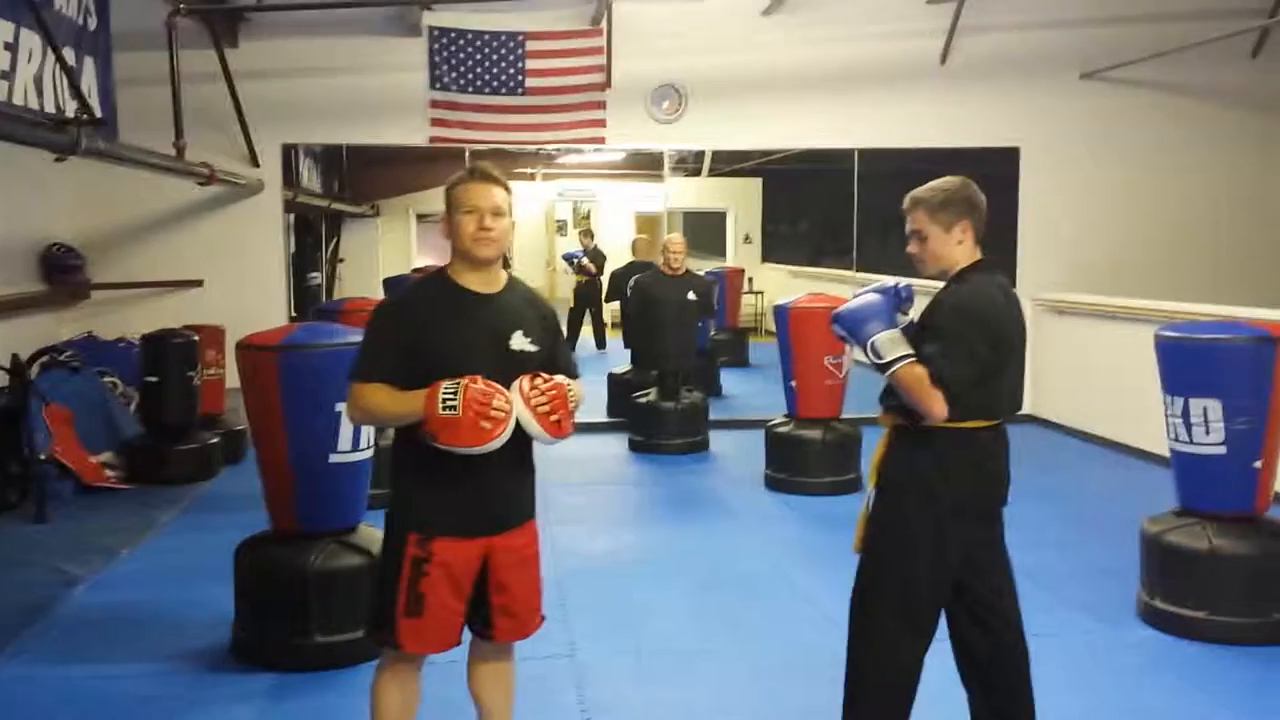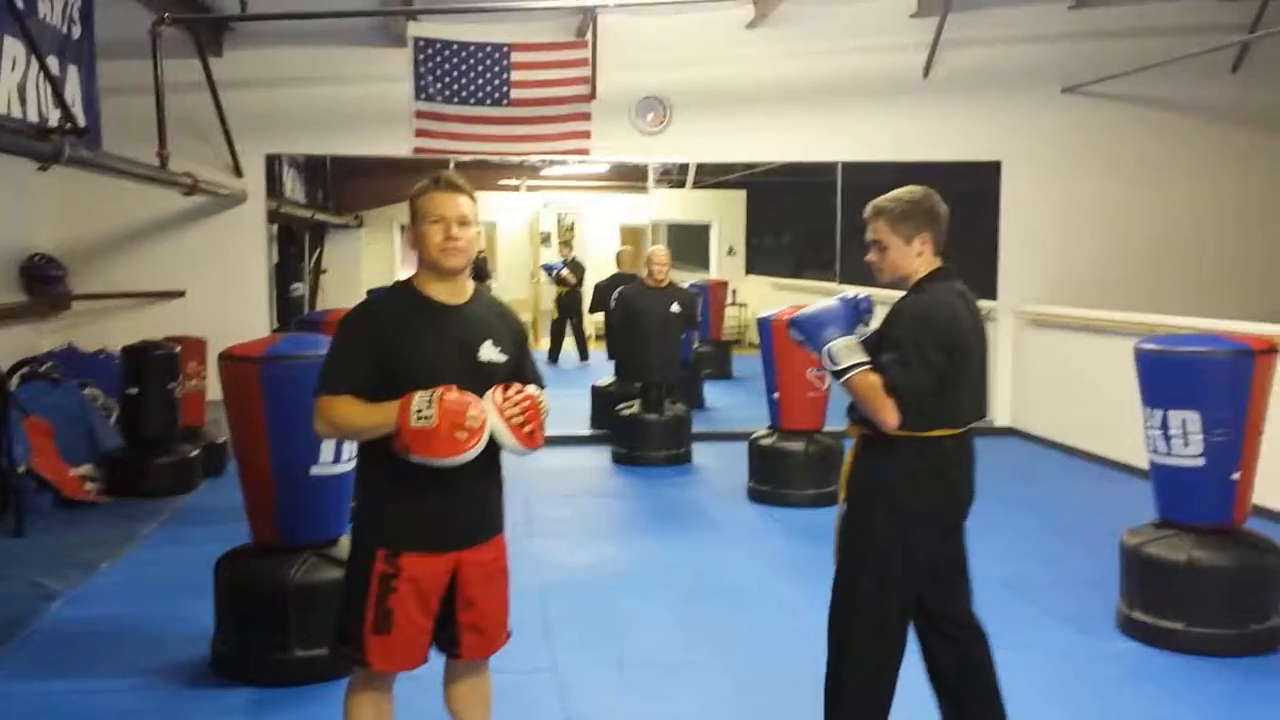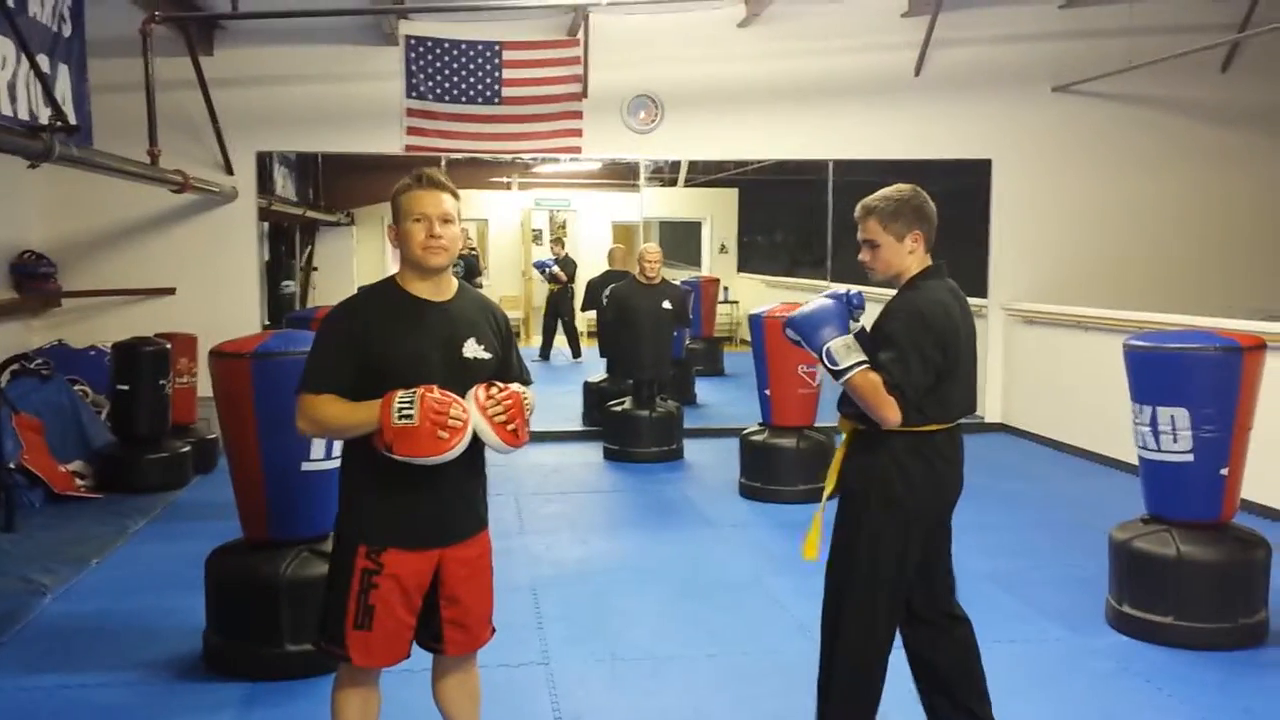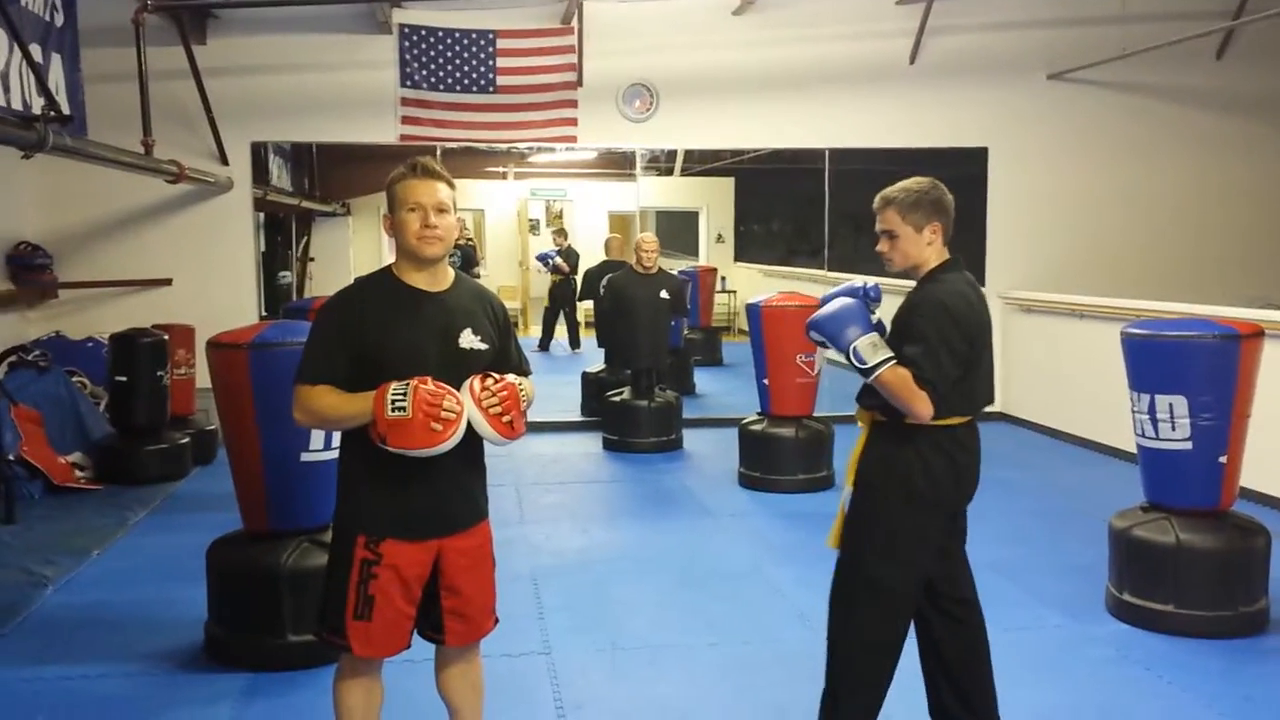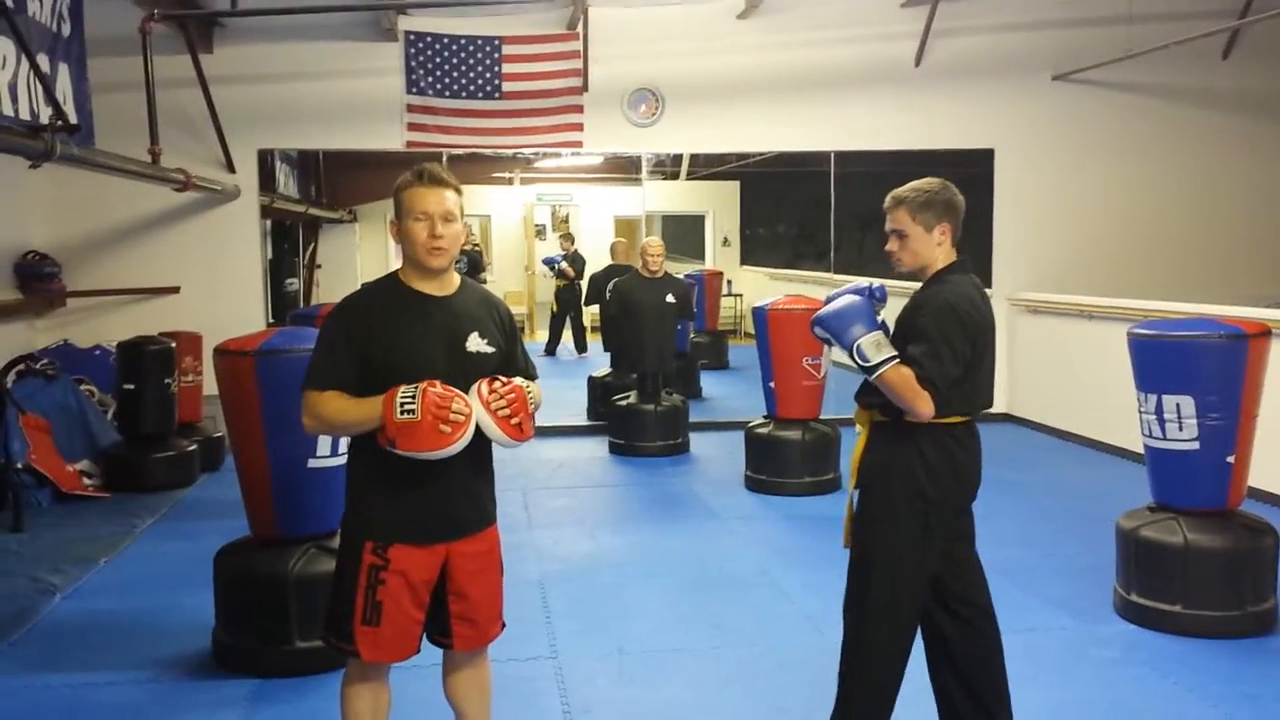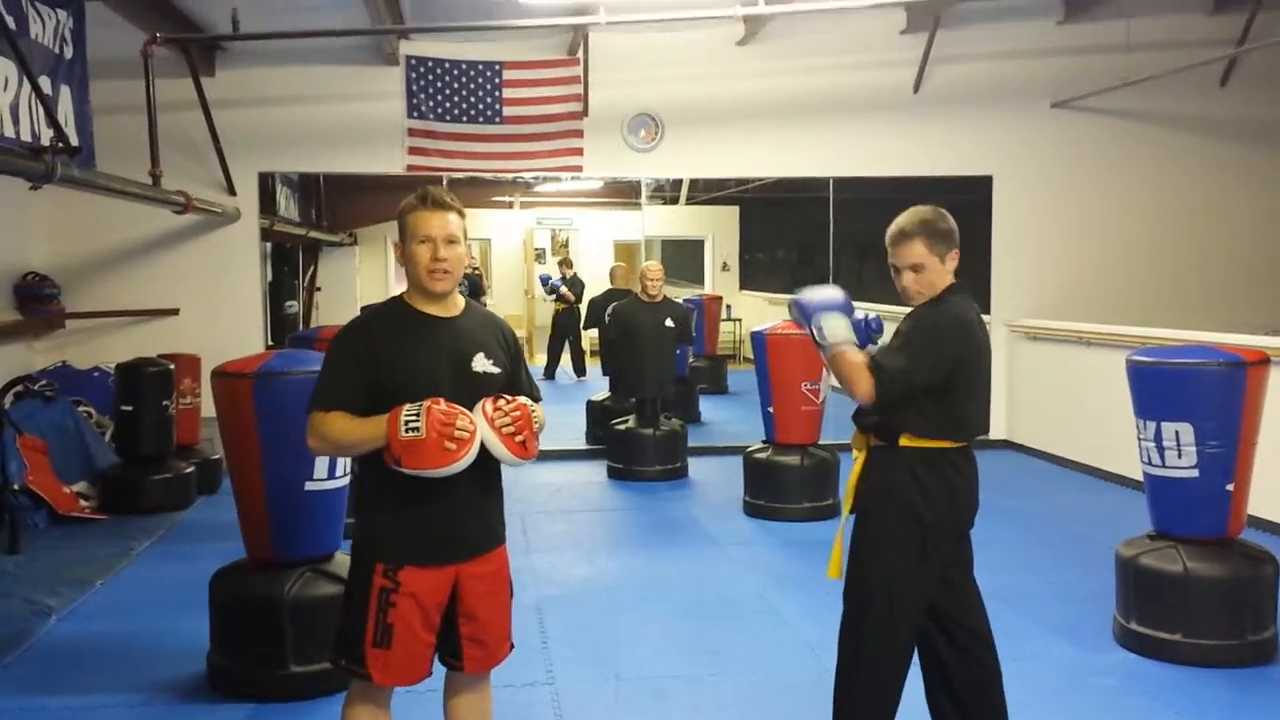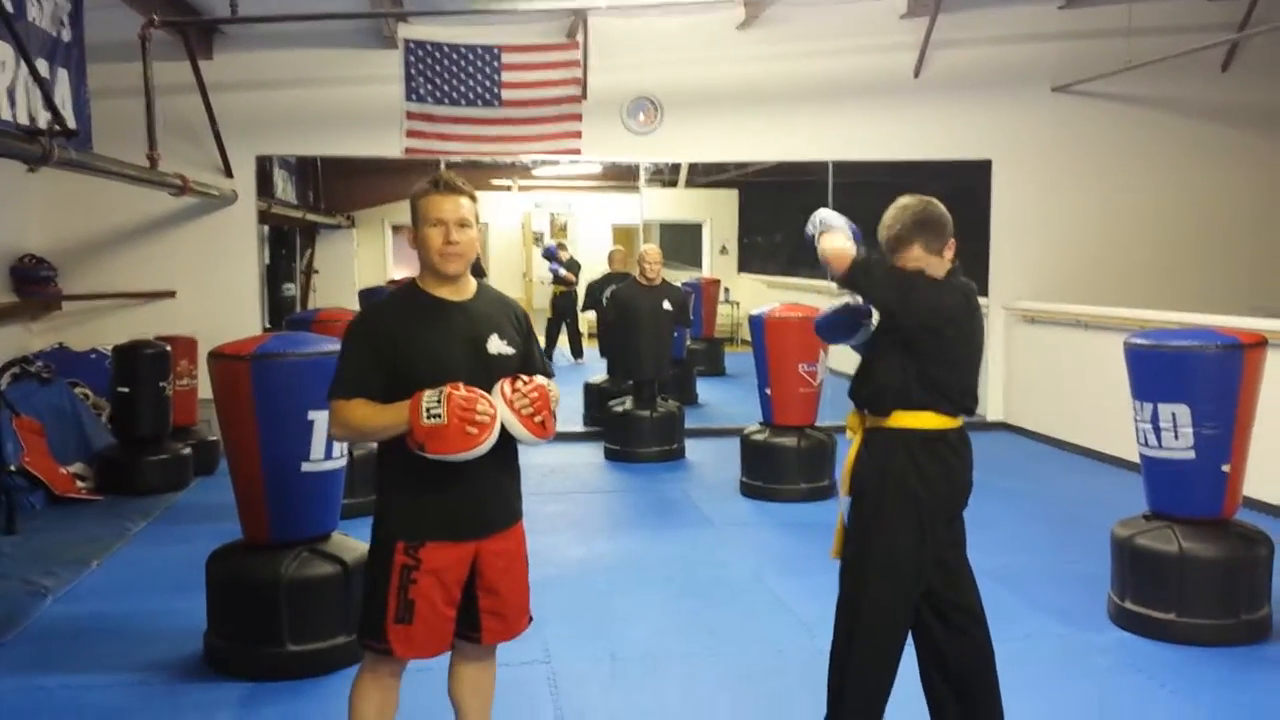
dt=0.3s
person 1, frame 1
left shoulder: (534, 308)
right shoulder: (409, 306)
left elbow: (566, 387)
right elbow: (362, 403)
left wrist: (564, 398)
right wrist: (431, 401)
left hip: (510, 511)
right hip: (430, 515)
left knee: (498, 638)
right knee: (406, 647)
person 1, frame 2
left shoulder: (500, 318)
right shoulder: (375, 317)
left elbow: (531, 398)
right elbow: (328, 417)
left wrist: (529, 412)
right wrist: (404, 412)
left hip: (480, 525)
right hip: (397, 531)
left knee: (472, 654)
right knee: (377, 666)
person 1, frame 3
left shoulder: (486, 315)
right shoulder: (357, 316)
left elbow: (519, 395)
right elbow: (310, 415)
left wrist: (516, 406)
right wrist: (387, 411)
left hip: (464, 522)
right hip: (381, 528)
left knee: (460, 650)
right knee: (362, 661)
person 1, frame 4
left shoulder: (484, 304)
right shoulder: (352, 306)
left elbow: (520, 383)
right elbow: (307, 405)
left wrist: (517, 396)
right wrist: (380, 402)
left hip: (464, 512)
right hip: (379, 519)
left knee: (462, 639)
right knee: (363, 651)
person 1, frame 5
left shoulder: (490, 309)
right shoulder: (360, 312)
left elbow: (526, 390)
right elbow: (315, 412)
left wrist: (522, 401)
right wrist: (388, 407)
left hip: (472, 518)
right hip: (388, 524)
left knee: (471, 643)
right knee: (371, 656)
person 1, frame 6
left shoulder: (495, 332)
right shoulder: (366, 334)
left elbow: (531, 411)
right elbow: (321, 433)
left wrist: (527, 421)
right wrist: (395, 424)
left hip: (481, 540)
right hip: (397, 547)
left knee: (473, 667)
person 1, frame 7
left shoulder: (507, 312)
right shoulder: (382, 320)
right elbow: (343, 419)
left wrist: (540, 401)
right wrist: (415, 412)
left hip: (497, 516)
right hip: (416, 525)
left knee: (480, 642)
right knee: (388, 654)
person 2, frame 1
left shoulder: (964, 303)
right shoulder: (991, 292)
left elbow: (935, 402)
left wrist: (882, 338)
right wrist: (896, 325)
left hip: (936, 470)
right hip: (971, 465)
left knee: (889, 611)
right knee: (983, 606)
person 2, frame 2
left shoulder: (922, 313)
right shoulder: (955, 300)
left elbow: (888, 411)
left wrist: (839, 346)
right wrist: (862, 337)
left hip: (903, 481)
right hip: (939, 472)
left knee: (867, 620)
right knee: (946, 611)
person 2, frame 3
left shoulder: (916, 310)
right shoulder: (942, 297)
left elbow: (888, 409)
left wrist: (834, 344)
right wrist: (851, 331)
left hip: (895, 474)
right hip: (926, 467)
left knee: (859, 613)
right knee: (931, 605)
person 2, frame 4
left shoulder: (939, 302)
right shoulder: (954, 290)
left elbow: (919, 401)
left wrist: (860, 342)
right wrist: (863, 326)
left hip: (913, 468)
right hip: (937, 462)
left knee: (868, 604)
right knee: (944, 598)
person 2, frame 5
left shoulder: (944, 303)
right shoulder: (957, 292)
left elbow: (920, 401)
left wrist: (864, 341)
right wrist: (871, 326)
left hip: (915, 465)
right hip: (938, 462)
left knee: (879, 606)
right knee: (953, 597)
person 2, frame 6
left shoulder: (941, 324)
right shoulder: (949, 318)
left elbow: (865, 387)
right elbow: (901, 386)
left wrist: (829, 323)
right wrist: (860, 345)
left hip: (912, 487)
right hip: (934, 480)
left knee: (875, 627)
right knee: (952, 619)
person 2, frame 7
left shoulder: (940, 299)
right shoulder: (942, 299)
left elbow: (839, 256)
right elbow: (901, 359)
left wrist: (829, 225)
right wrist: (858, 330)
left hip: (908, 464)
right hip: (925, 459)
left knee: (873, 607)
right knee: (944, 598)
